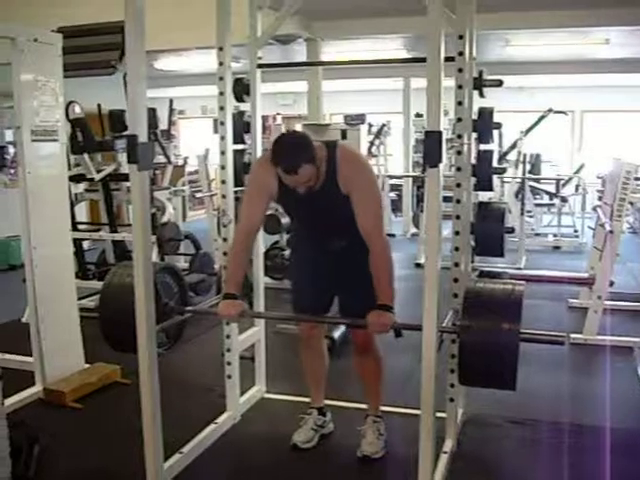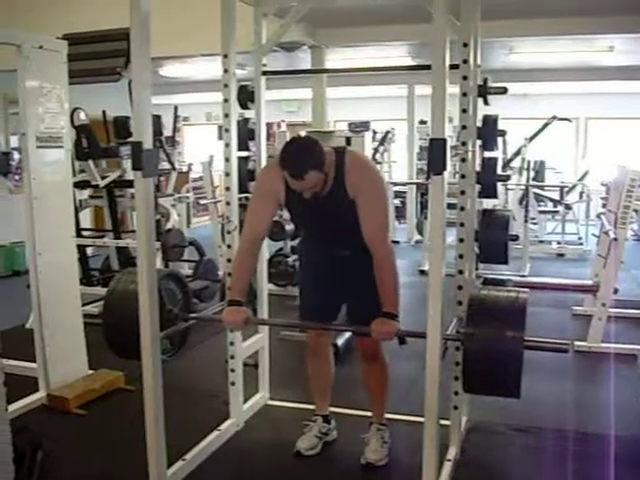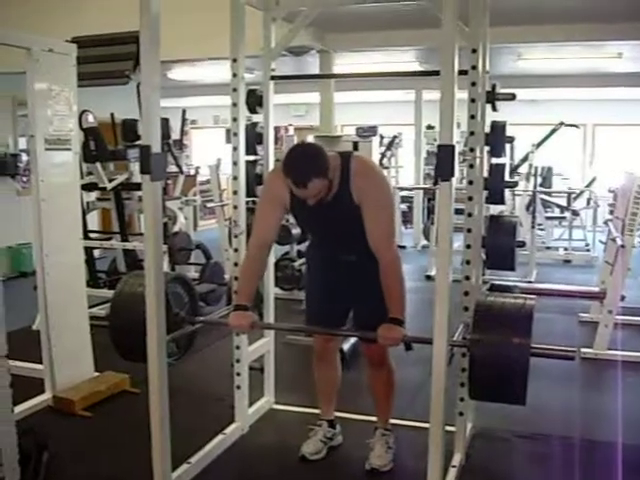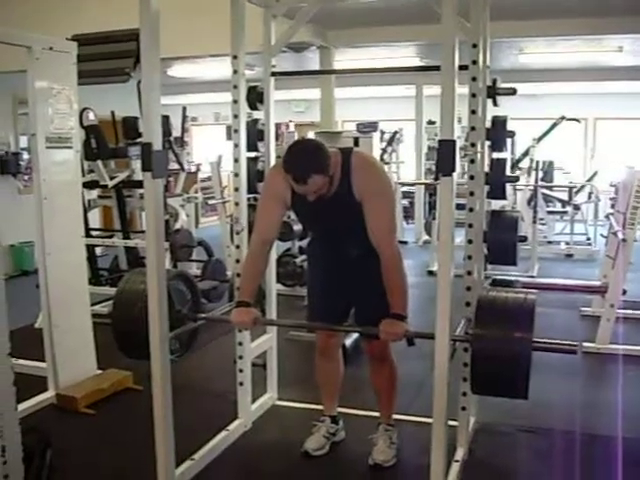
dt=0.5s
person 1, frame 1
left shoulder: (350, 165)
right shoulder: (264, 172)
left elbow: (376, 238)
right elbow: (245, 231)
left wrist: (384, 305)
right wrist: (231, 293)
left hip: (355, 250)
right hip: (309, 248)
left knee: (362, 337)
right knee: (308, 332)
left ankle: (374, 420)
right ankle: (318, 414)
person 1, frame 2
left shoulder: (360, 173)
right shoulder: (272, 178)
left elbow: (380, 246)
right elbow: (251, 239)
left wrist: (389, 313)
right wrist: (236, 300)
left hip: (362, 258)
right hip: (317, 256)
left knee: (369, 346)
right knee: (316, 340)
left ankle: (378, 428)
right ankle: (323, 421)
person 1, frame 3
left shoulder: (365, 177)
right shoulder: (277, 183)
left elbow: (386, 251)
right elbow: (259, 244)
left wrist: (395, 319)
right wrist: (242, 305)
left hip: (370, 263)
right hip: (324, 261)
left knee: (376, 351)
right knee: (323, 345)
left ankle: (383, 433)
right ankle: (327, 426)
person 1, frame 4
left shoulder: (366, 173)
right shoulder: (277, 180)
left elbow: (387, 247)
right elbow: (261, 241)
left wrist: (398, 314)
right wrist: (244, 302)
left hip: (370, 259)
right hip: (326, 257)
left knee: (377, 347)
right knee: (325, 341)
left ankle: (386, 429)
right ankle: (330, 422)
